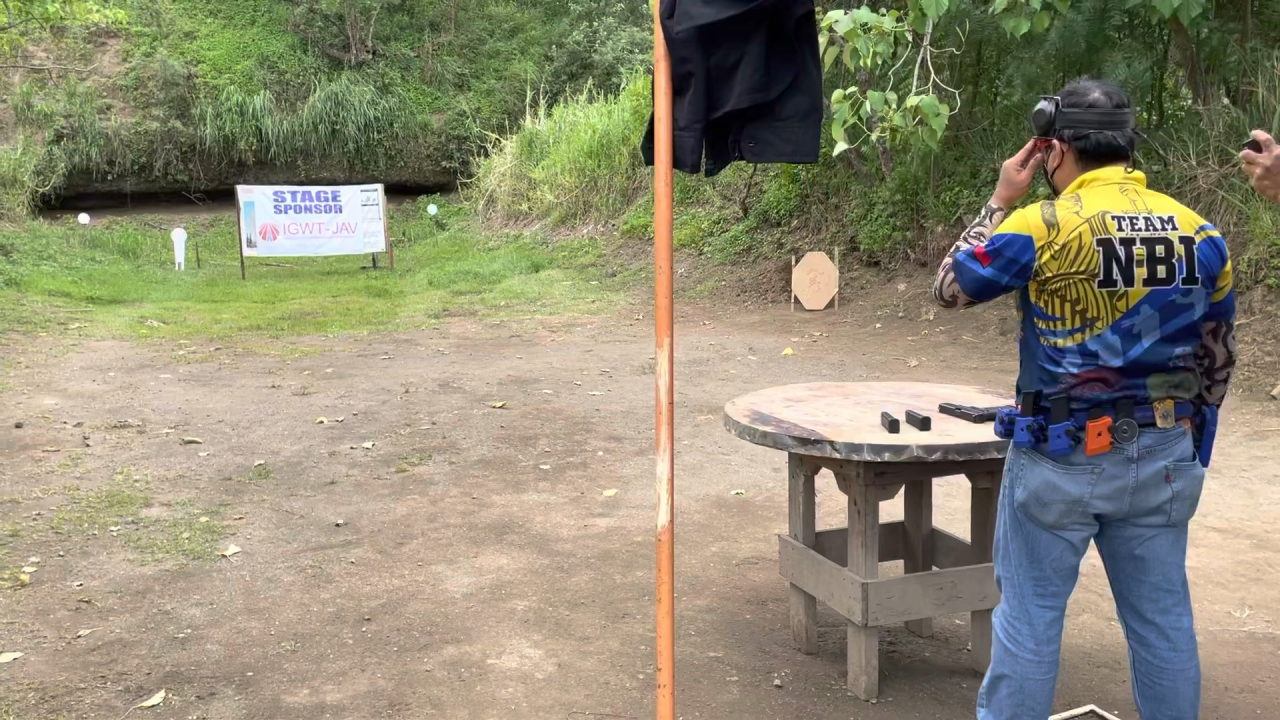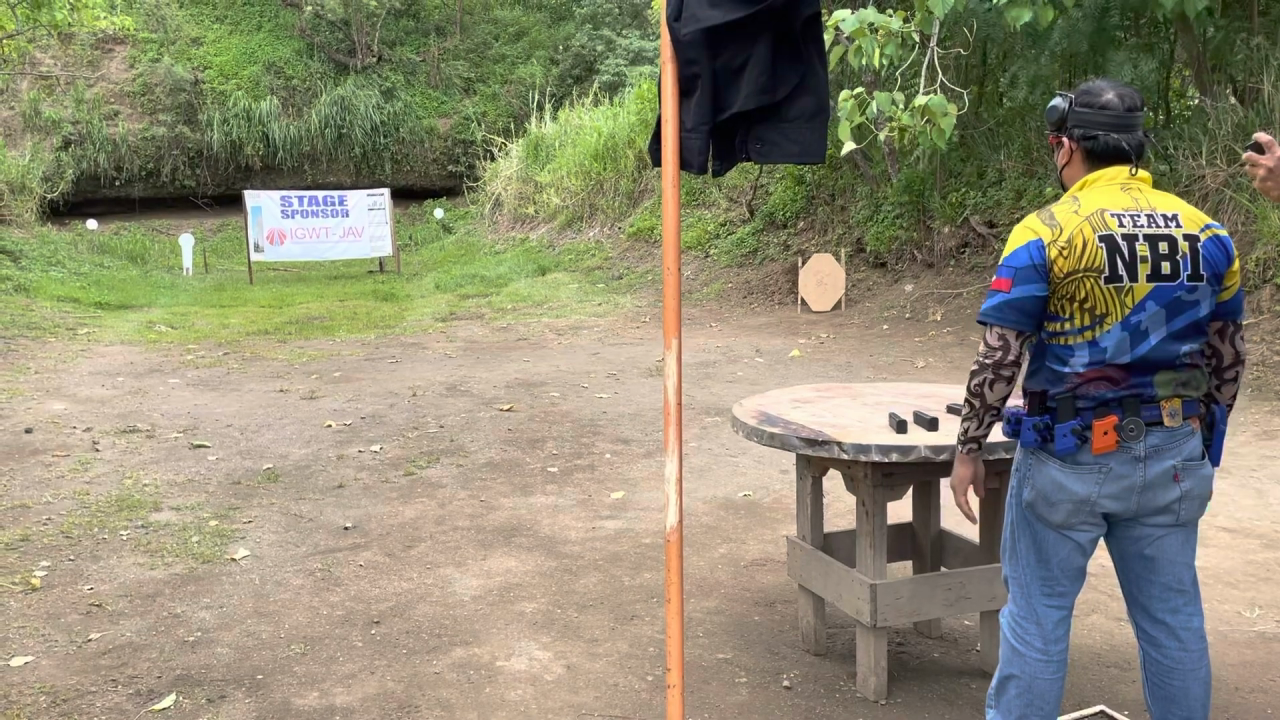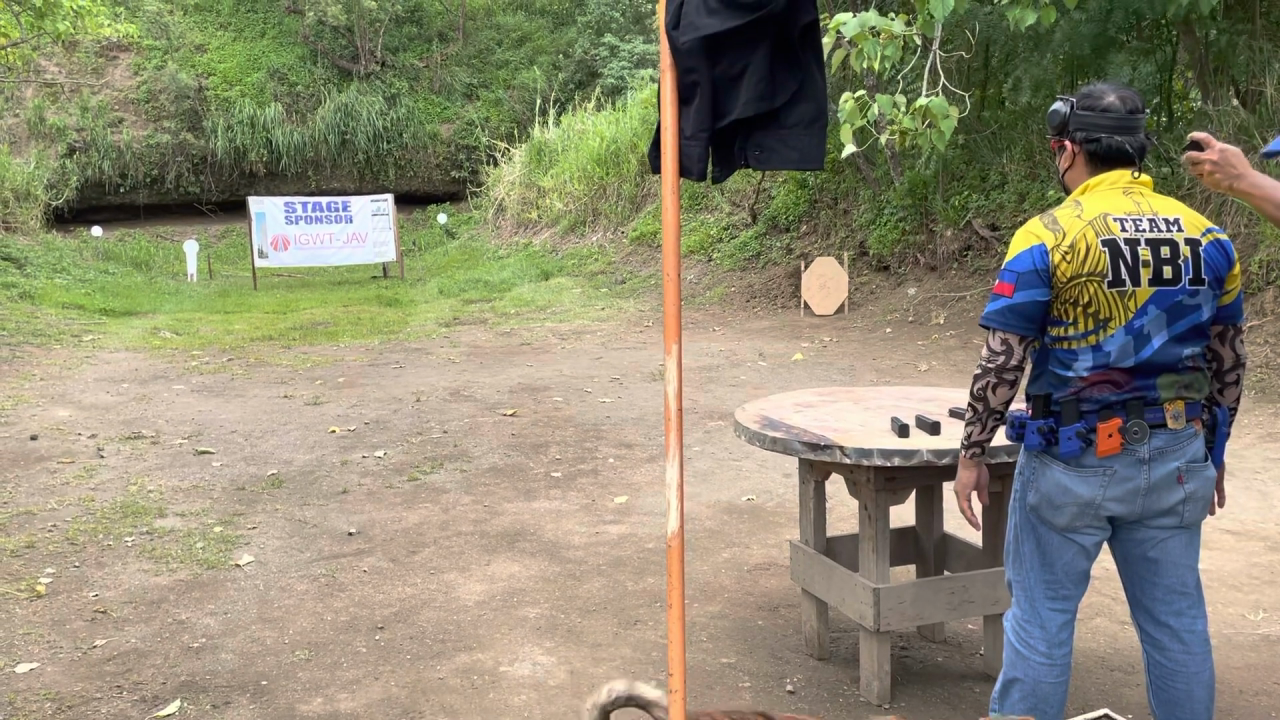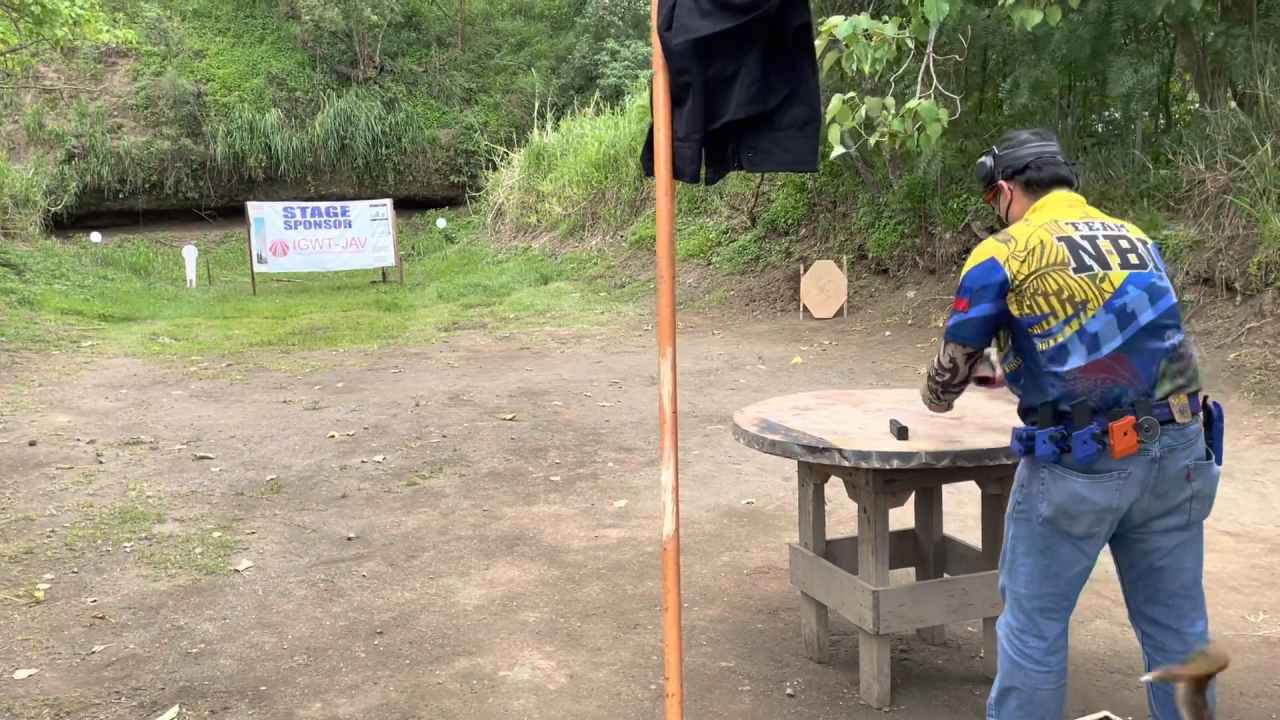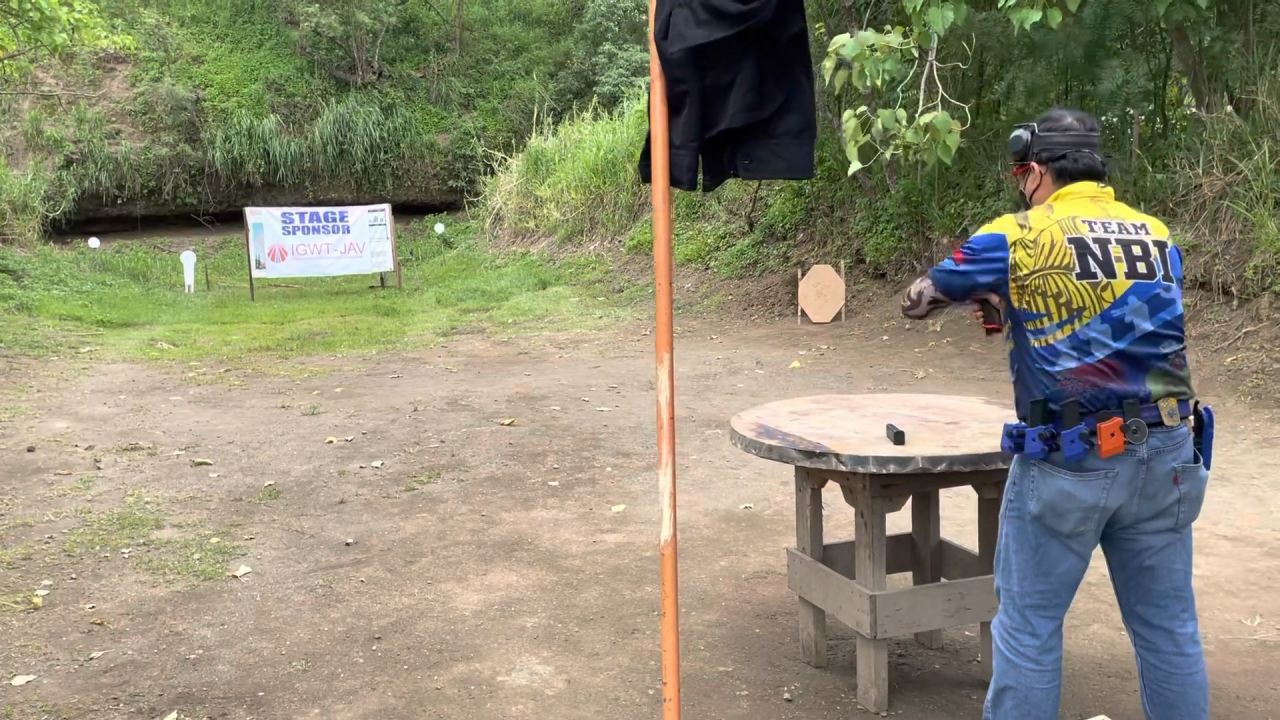
dt=1s
person 1, frame 1
left shoulder: (1039, 226)
right shoulder: (1199, 233)
left elbow: (948, 287)
right elbow: (1217, 357)
left wrist: (1001, 200)
right wrist: (1190, 441)
left hip: (1062, 458)
right hip: (1162, 456)
left knee: (1030, 614)
right knee: (1163, 616)
person 1, frame 2
left shoulder: (1046, 232)
right shoulder: (1205, 233)
left elbow: (999, 357)
right elbow: (1227, 356)
left wrist: (968, 447)
right wrist: (1205, 441)
left hip: (1069, 457)
right hip: (1171, 454)
left knee: (1037, 614)
right knee: (1172, 615)
person 1, frame 3
left shoulder: (1048, 237)
right shoulder: (1206, 237)
left elbow: (1002, 362)
right elbow: (1228, 361)
left wrist: (972, 453)
right wrist: (1212, 450)
left hip: (1074, 460)
right hip: (1174, 457)
left knee: (1041, 616)
right knee: (1176, 618)
person 1, frame 4
left shoulder: (1001, 253)
right shoulder: (1134, 239)
left elbow: (951, 371)
left wrist: (935, 394)
left hip: (1079, 464)
right hip: (1177, 451)
left knee: (1034, 620)
right knee: (1176, 622)
person 1, frame 5
left shoulder: (1013, 236)
right shoulder: (1155, 234)
left elbow: (918, 302)
left wrist: (966, 283)
left hip: (1070, 462)
right hip: (1164, 452)
left knee: (1028, 622)
right knee: (1168, 623)
